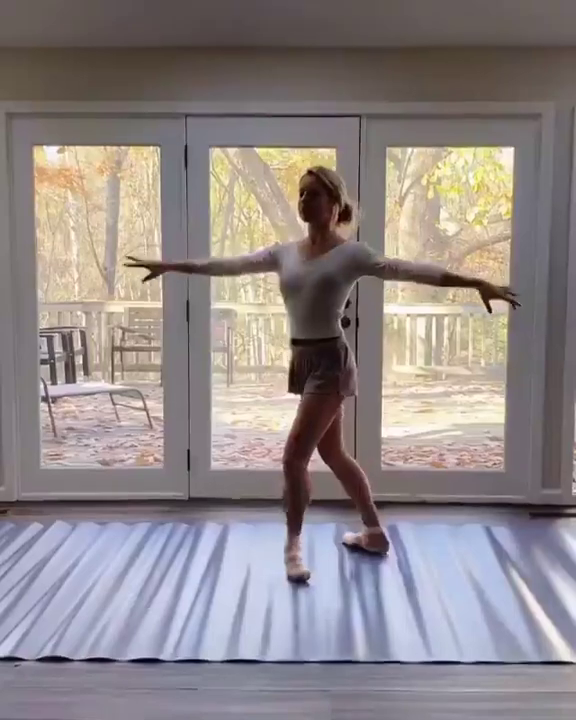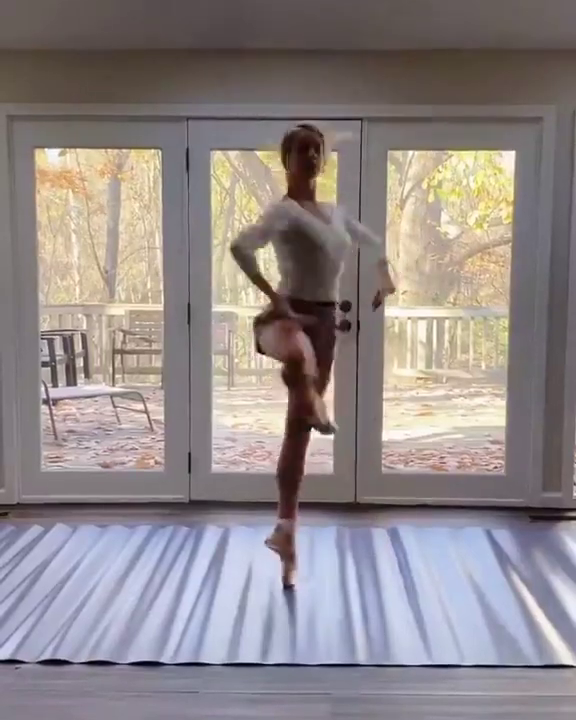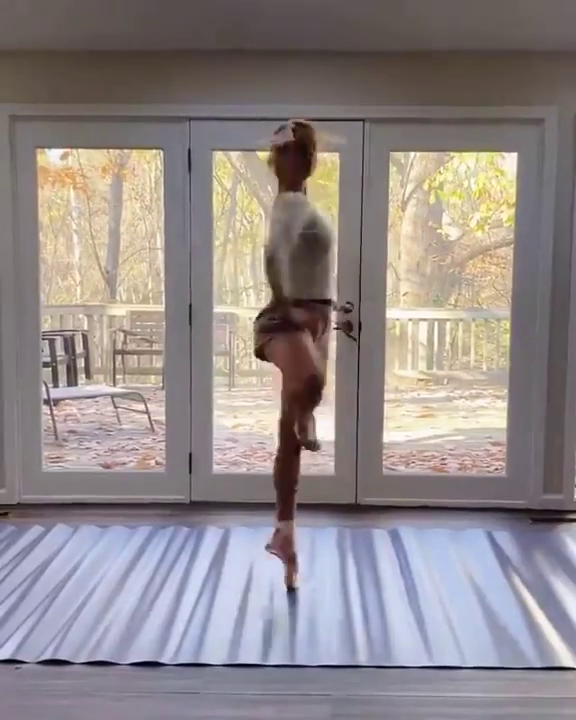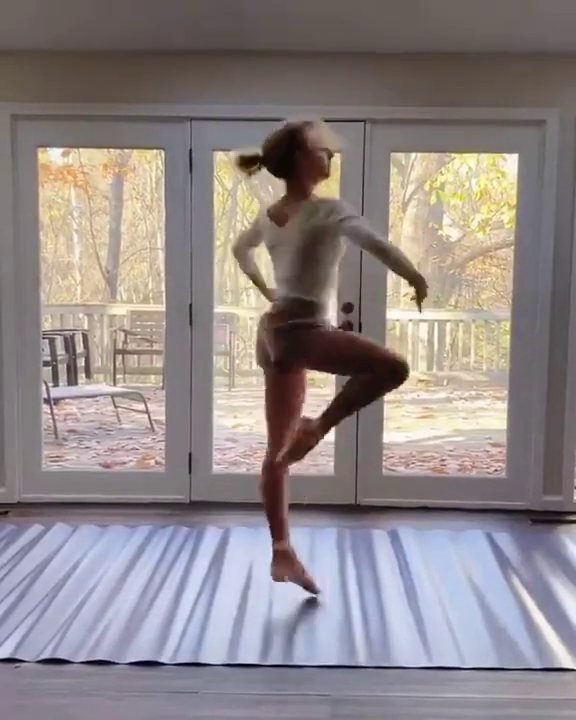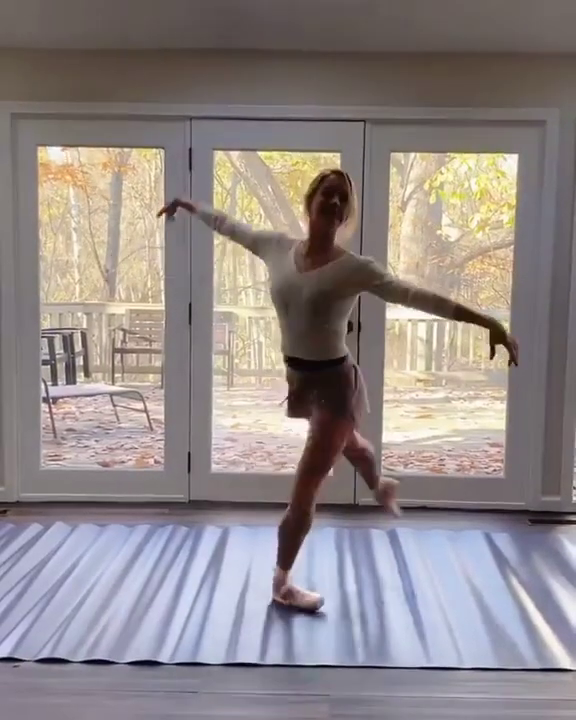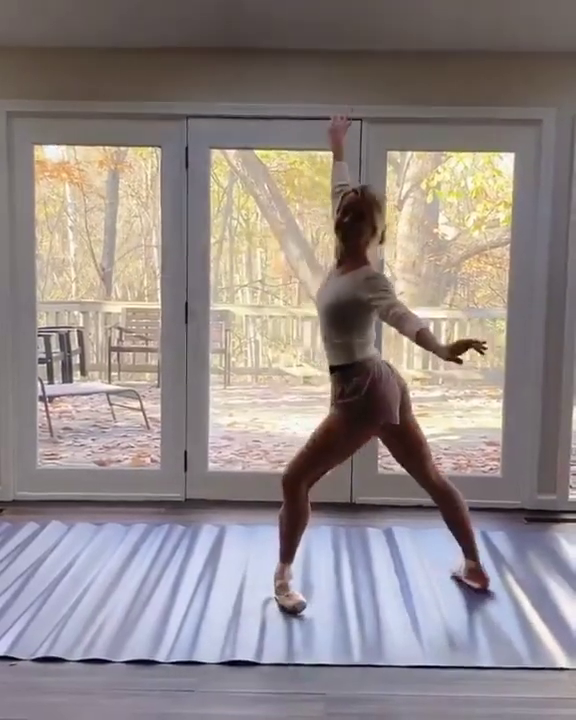
dt=0.5s
person 1, frame 1
left shoulder: (354, 253)
right shoulder: (283, 252)
left elbow: (417, 268)
right elbow: (229, 263)
left wrist: (477, 282)
right wrist: (170, 265)
left hip: (328, 364)
right hip: (304, 360)
left knee: (294, 457)
right knee: (332, 454)
left ankle: (292, 547)
right ankle: (374, 531)
person 1, frame 2
left shoulder: (336, 213)
right shoulder: (281, 210)
left elbow: (374, 245)
right elbow: (240, 246)
left wrist: (385, 278)
right wrist: (275, 299)
left hip: (323, 324)
right hip: (288, 318)
left knee: (298, 434)
left ankle: (285, 527)
person 1, frame 3
left shoulder: (298, 205)
right shoulder: (292, 204)
right elbow: (276, 251)
right wrist: (287, 307)
left hip: (311, 320)
right hip: (288, 322)
left knee: (293, 431)
left ankle: (284, 531)
person 1, frame 4
left shoulder: (269, 215)
right shoulder: (328, 209)
left elbow: (239, 247)
right elbow: (377, 244)
right wrist: (416, 279)
left hip: (279, 330)
right hip: (301, 330)
left knee: (276, 453)
left ankle: (282, 552)
right ankle: (316, 429)
person 1, frame 5
left shoulder: (354, 269)
right shoulder: (279, 247)
left elbow: (418, 295)
right elbow: (229, 225)
left wrist: (488, 322)
right wrist: (187, 204)
left hip: (334, 382)
right hip: (301, 378)
left knee: (302, 492)
right knee: (347, 445)
left ankle: (282, 581)
right ankle: (379, 485)
person 1, frame 6
left shoulder: (368, 279)
right shoulder: (344, 262)
left elbow: (402, 317)
right elbow: (342, 193)
left wrist: (441, 349)
right wrist: (338, 150)
left hip: (364, 392)
right hip: (376, 387)
left knee: (295, 481)
right knee: (430, 477)
left ankle: (284, 574)
right ankle: (473, 565)
